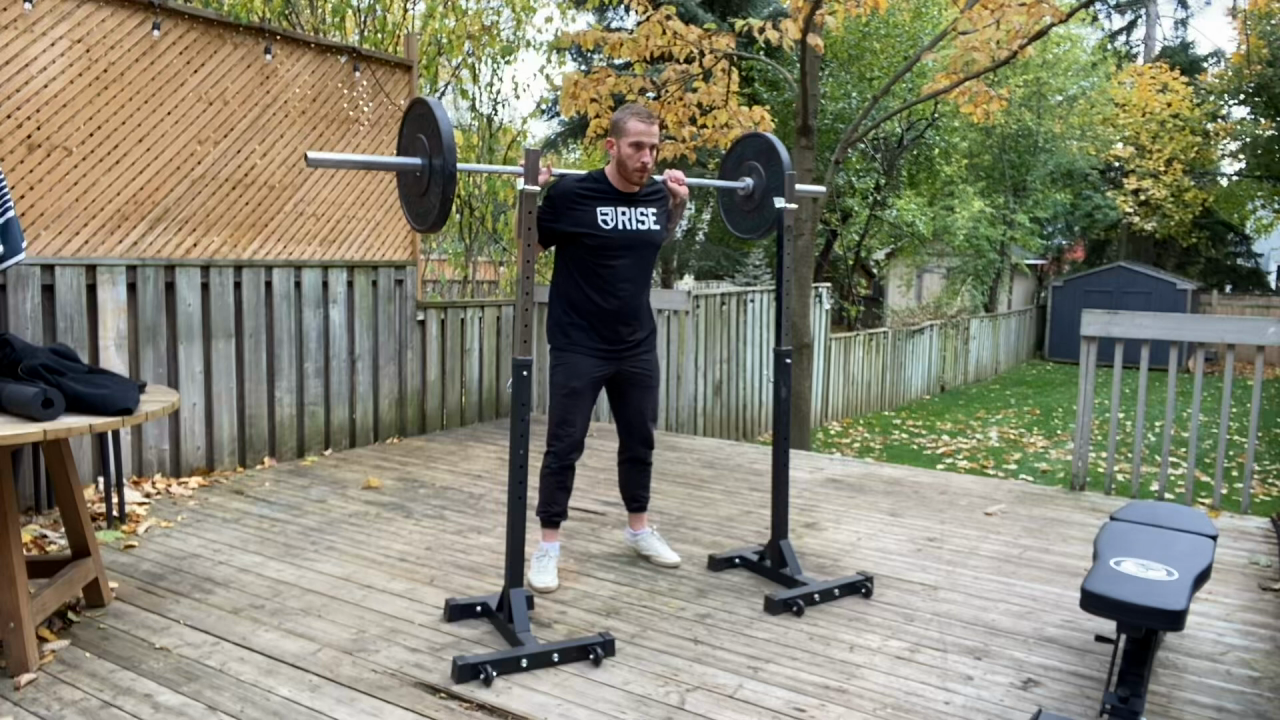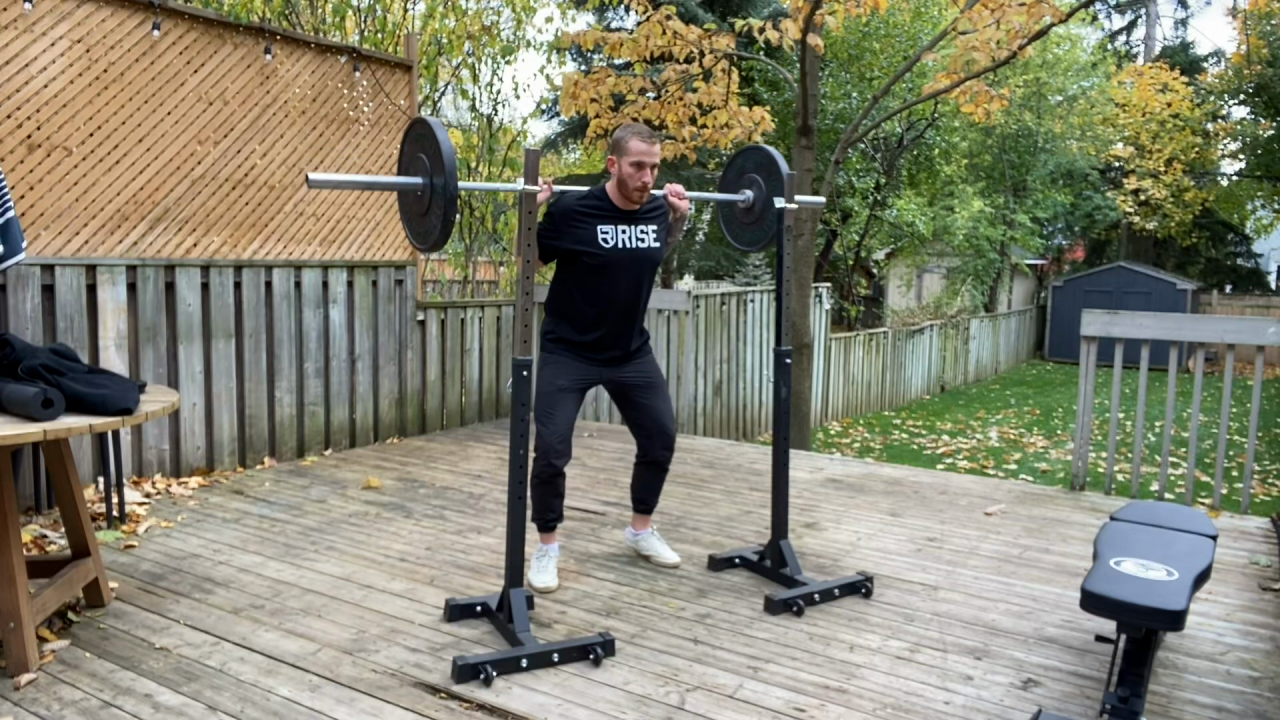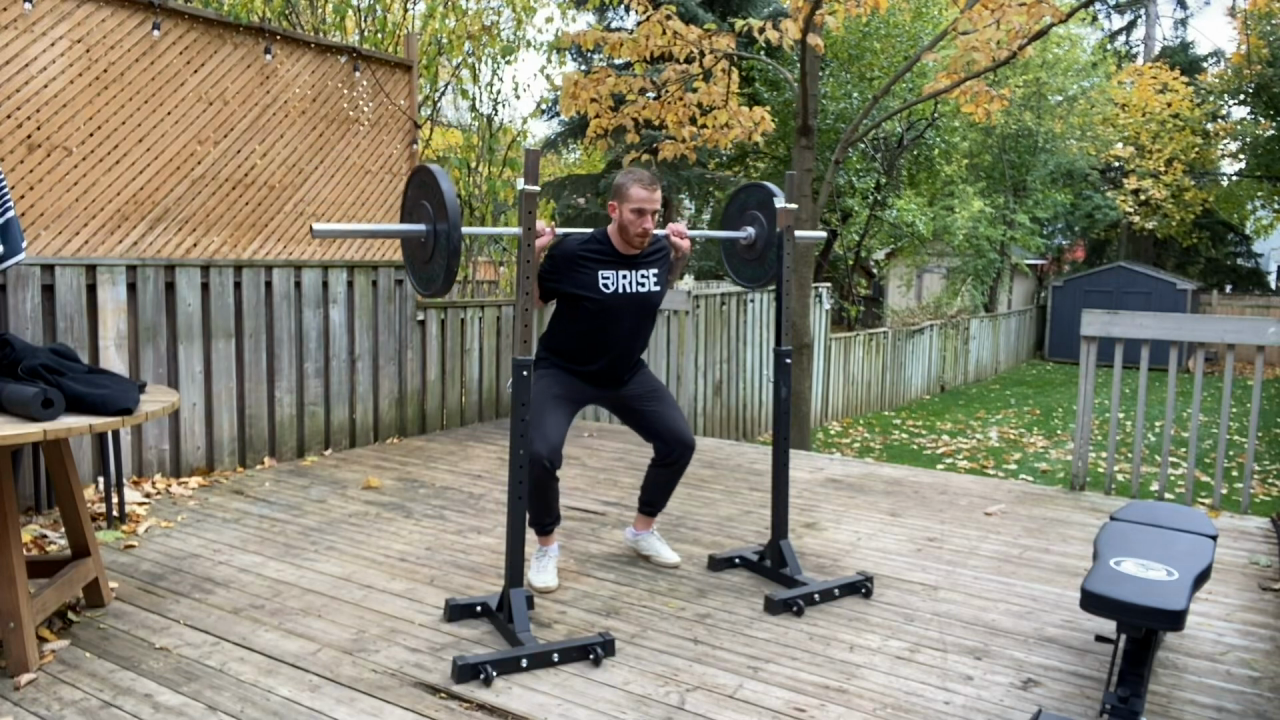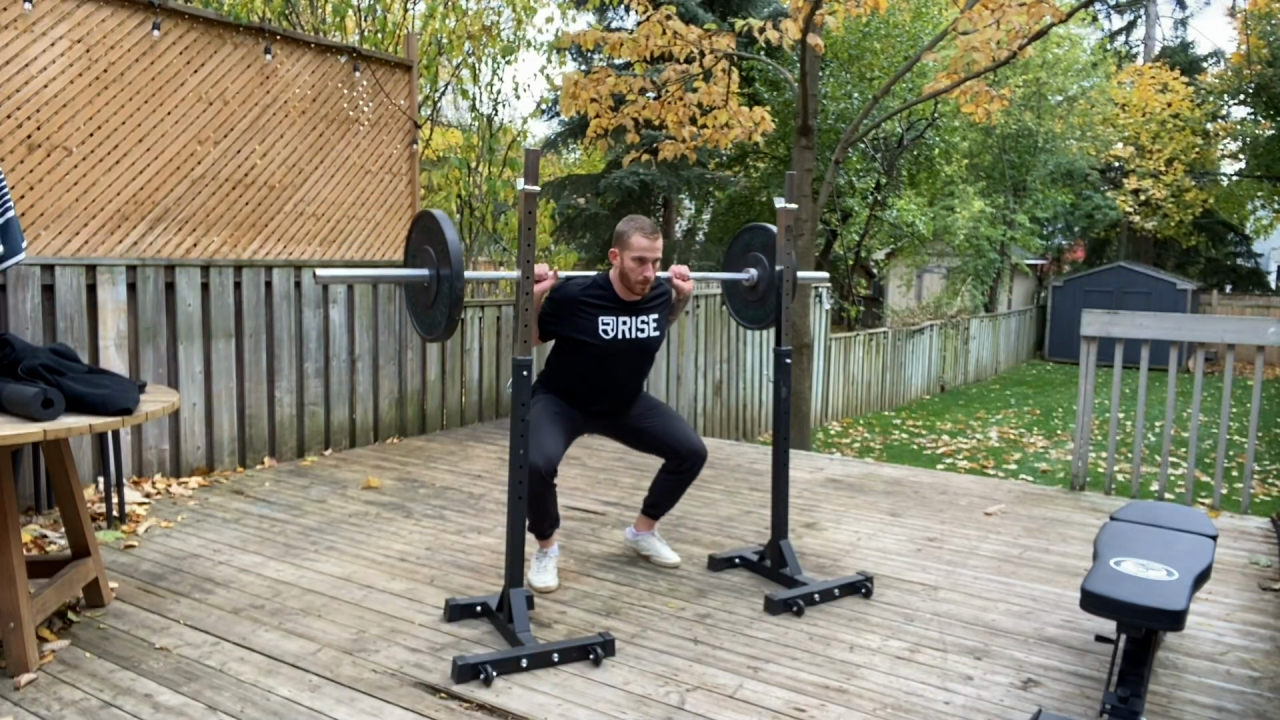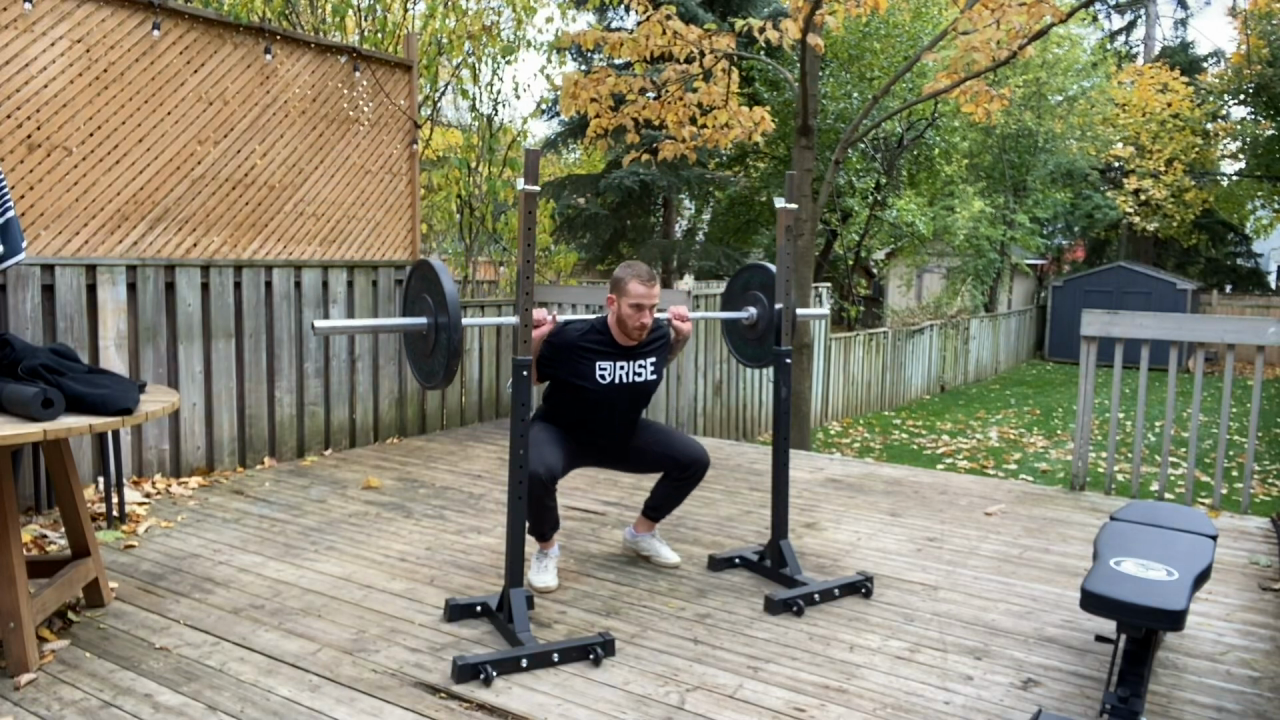
dt=0.7s
person 1, frame 1
left shoulder: (657, 197)
right shoulder: (572, 194)
left wrist: (678, 203)
left hip: (637, 344)
right hip: (579, 345)
left knee: (640, 441)
right knee: (565, 446)
left ankle: (639, 529)
right ankle: (547, 546)
person 1, frame 2
left shoulder: (657, 211)
right shoulder: (572, 210)
left wrist: (678, 217)
left hip: (631, 350)
right hip: (569, 351)
left knee: (660, 437)
right knee: (552, 449)
left ankle: (640, 530)
right ankle: (546, 547)
person 1, frame 3
left shoulder: (658, 251)
right shoulder: (574, 253)
right elbow: (530, 299)
left wrist: (680, 255)
right wrist: (532, 254)
left hip: (627, 372)
right hip: (564, 371)
left knee: (679, 442)
right knee: (541, 453)
left ankle: (642, 530)
right ankle: (545, 547)
person 1, frame 4
left shoulder: (659, 294)
right shoulder: (575, 296)
right elbow: (528, 338)
left wrist: (683, 296)
right wrist: (536, 296)
left hip: (626, 402)
right hip: (562, 401)
left knee: (691, 451)
right knee: (538, 463)
left ankle: (642, 531)
right ankle: (546, 548)
person 1, frame 5
left shoulder: (658, 335)
right shoulder: (573, 339)
left wrist: (682, 335)
right wrist: (534, 341)
left hip: (623, 434)
right hip: (561, 432)
left knee: (693, 458)
right knee: (537, 471)
left ankle: (641, 532)
right ankle: (546, 550)
